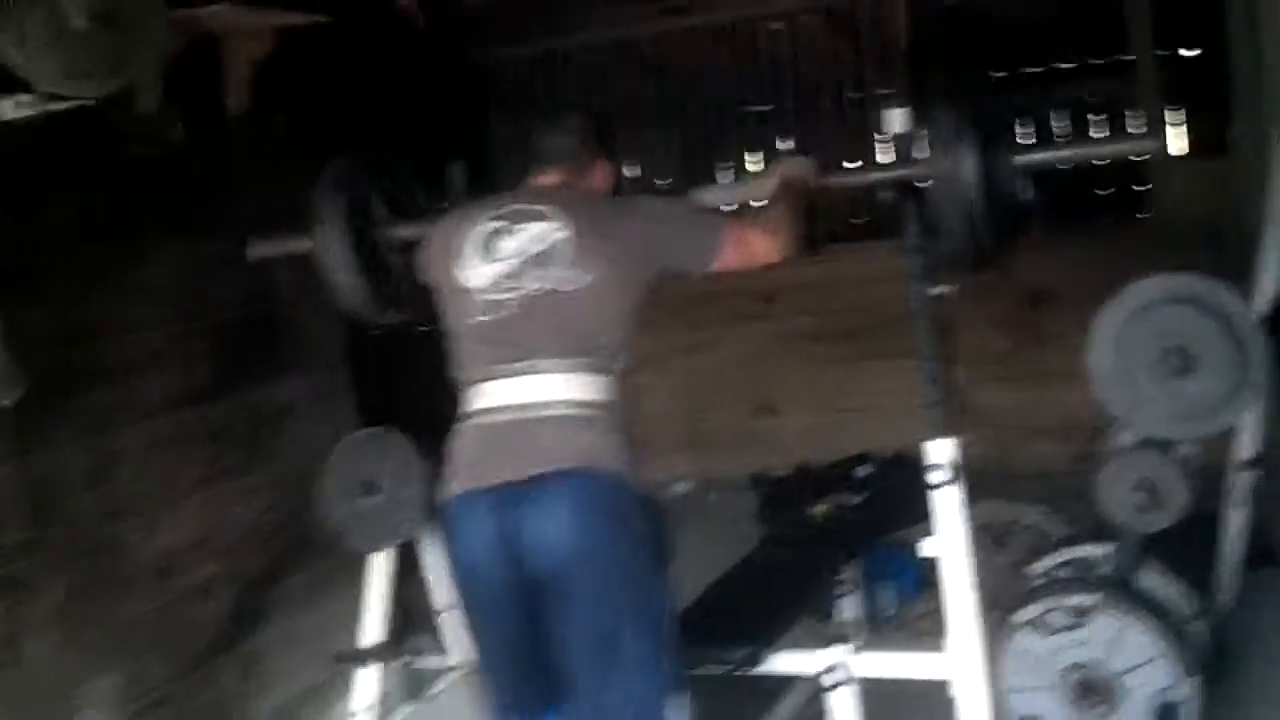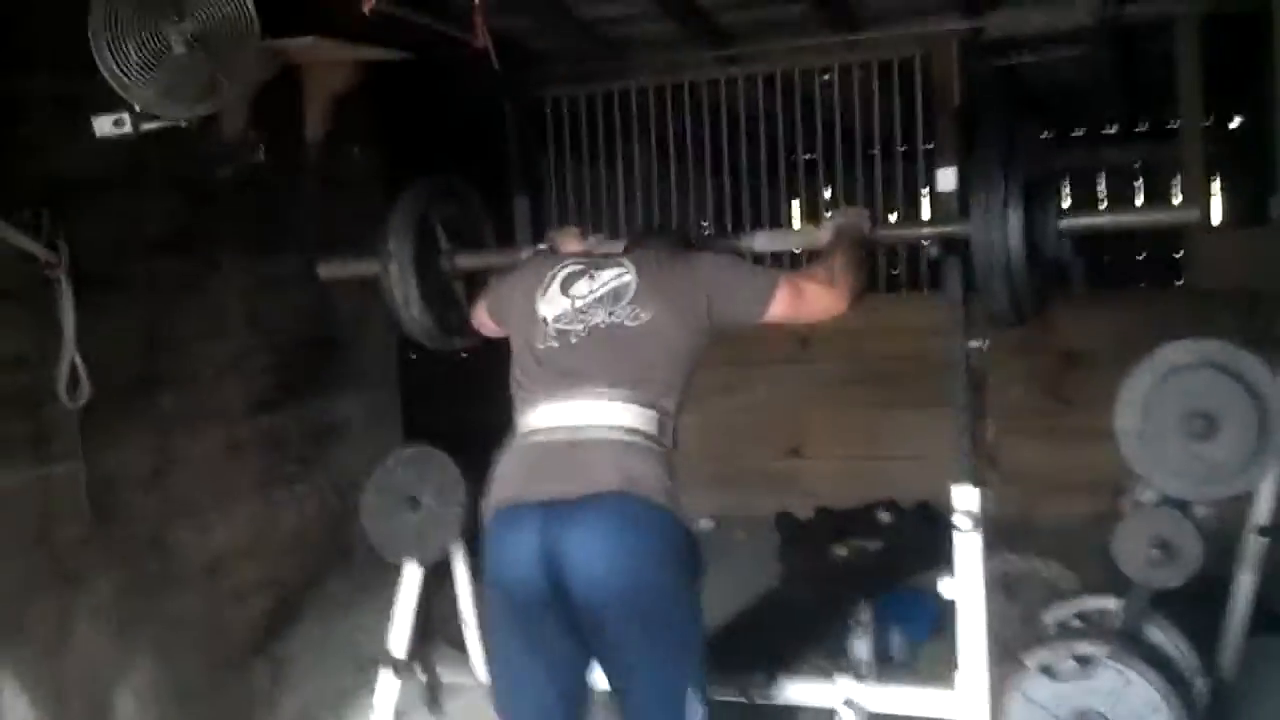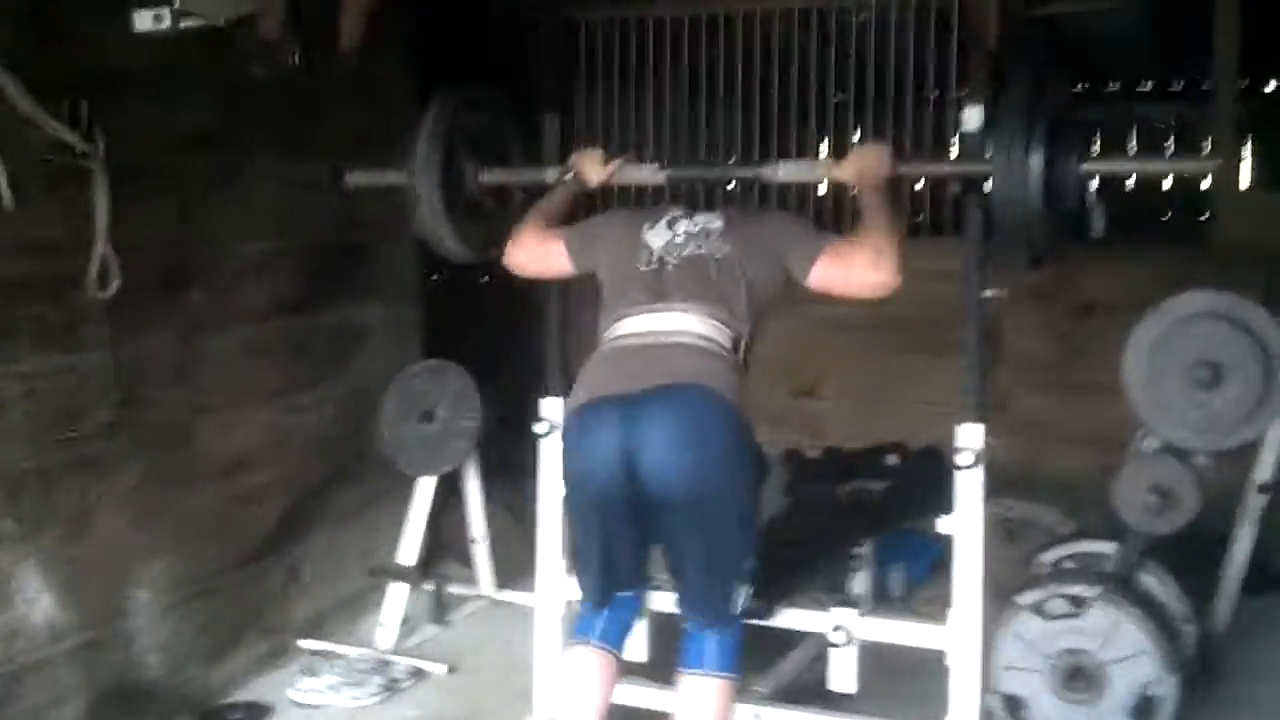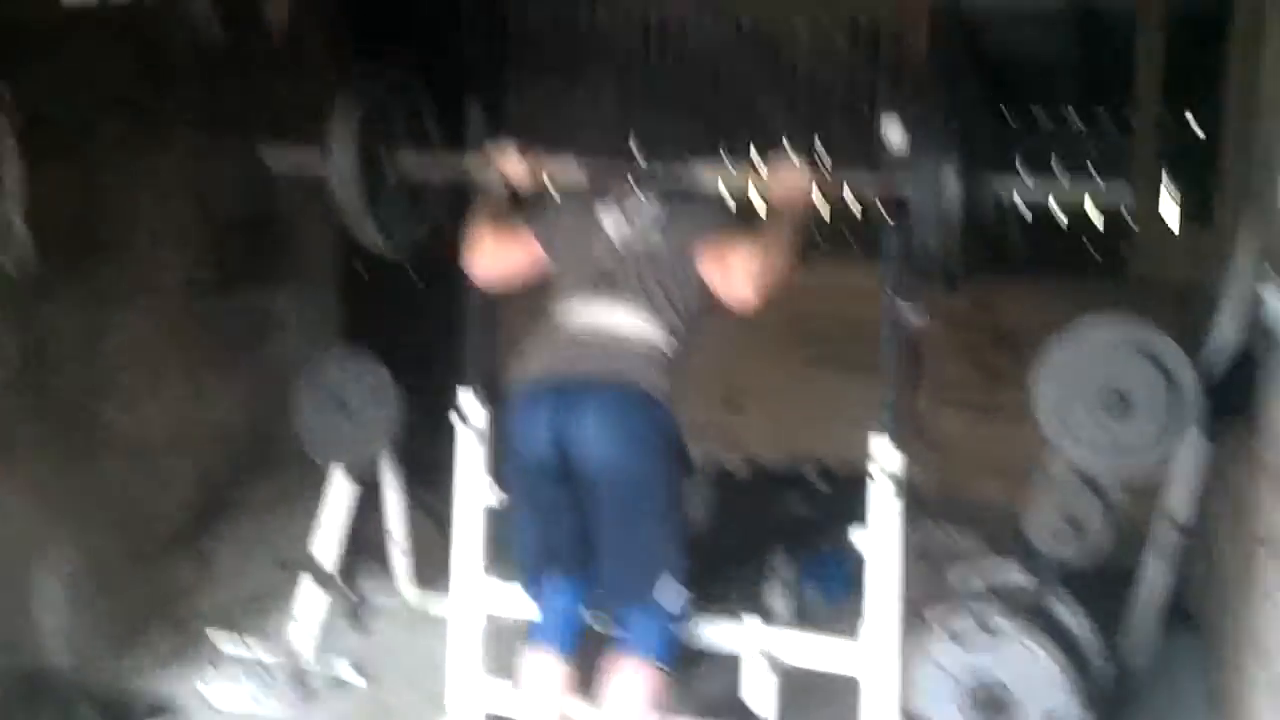
dt=0.5s
person 1, frame 1
left shoulder: (452, 235)
right shoulder: (628, 222)
right elbow: (766, 244)
right wrist: (791, 188)
left hip: (473, 499)
right hip: (582, 490)
person 1, frame 2
left shoulder: (537, 279)
right shoulder: (693, 274)
left elbow: (485, 319)
right elbow: (827, 297)
right wrist: (844, 236)
left hip: (513, 516)
right hip: (621, 513)
person 1, frame 3
left shoulder: (624, 226)
right shoulder: (767, 232)
left elbow: (520, 253)
right elbow: (877, 273)
left wrist: (577, 182)
right wrist: (870, 184)
left hip: (594, 418)
right hip: (694, 419)
left knee: (607, 603)
right knee: (714, 618)
person 1, frame 4
left shoulder: (580, 210)
right shoulder: (704, 215)
left elbow: (482, 262)
right elbow: (744, 283)
left wrist: (504, 185)
right wrist: (791, 206)
left hip: (536, 402)
right hip: (623, 410)
left knee: (556, 594)
right knee: (647, 614)
